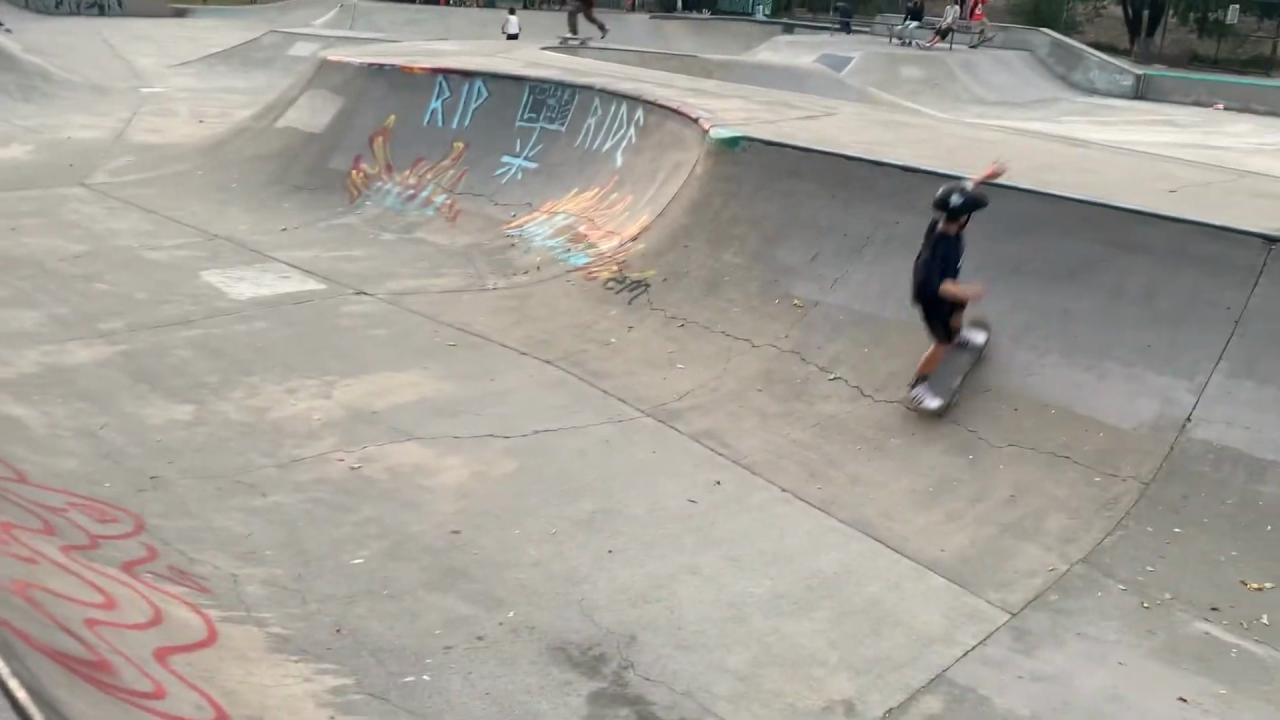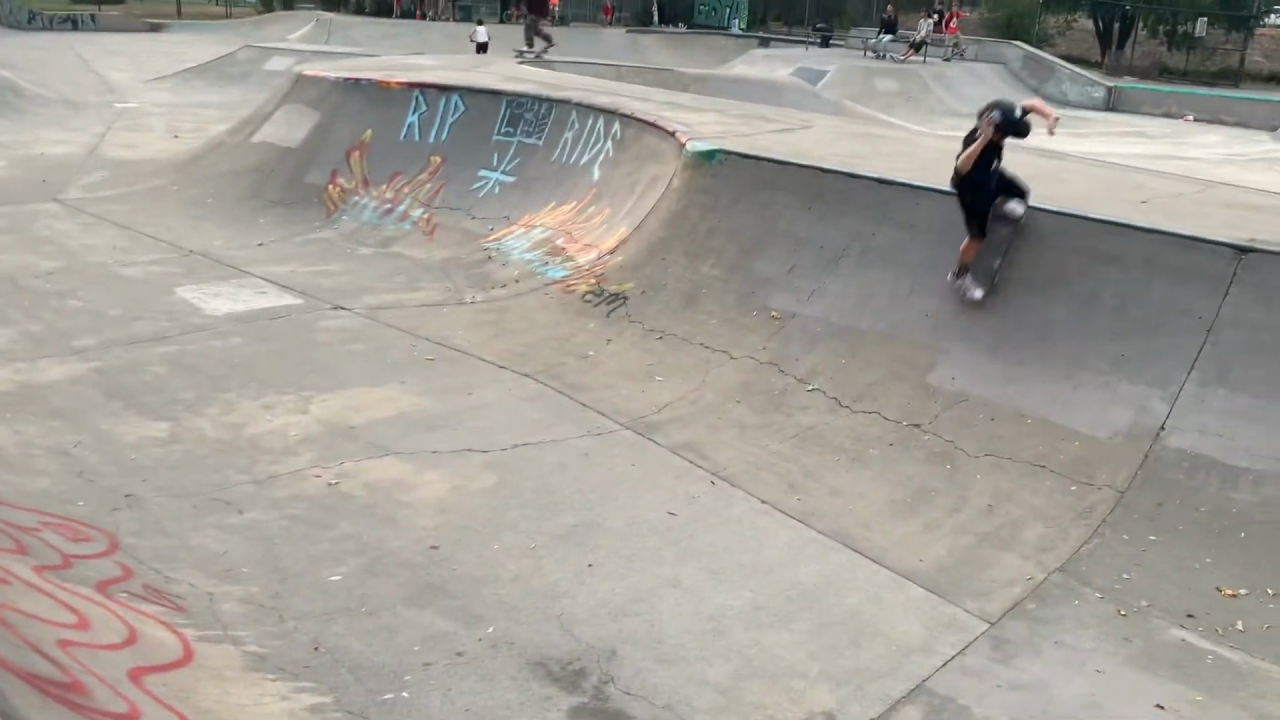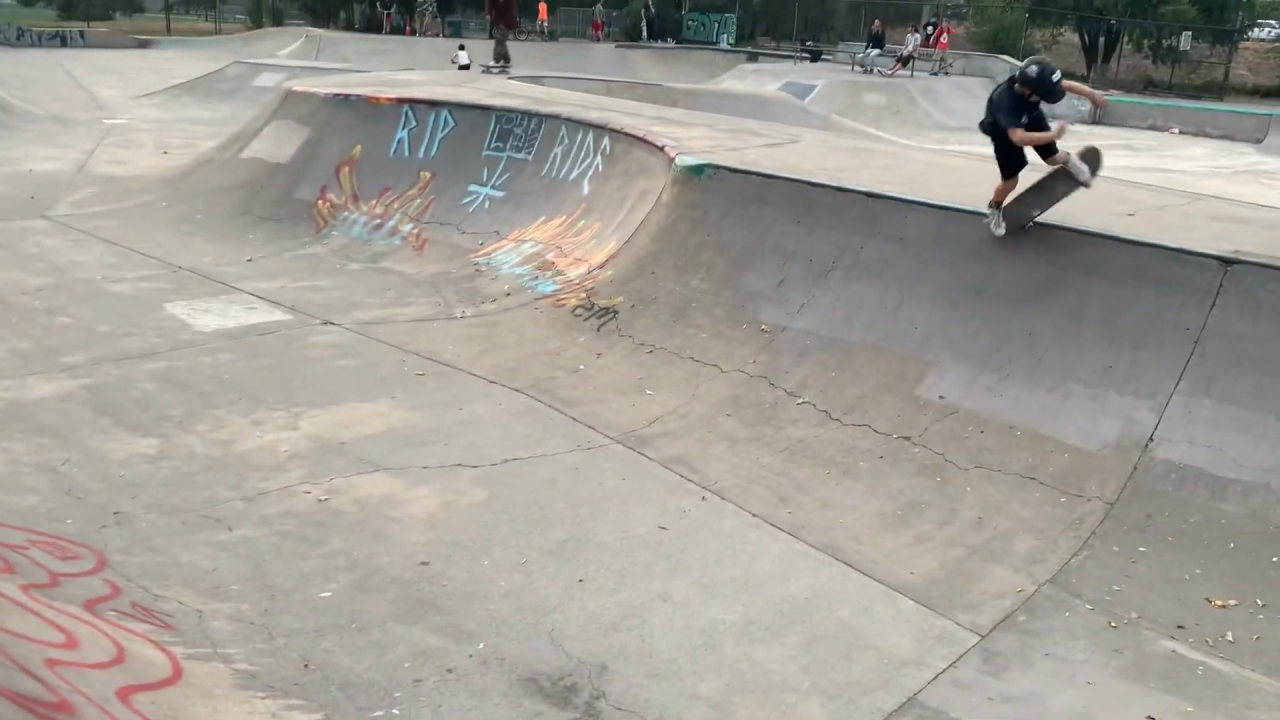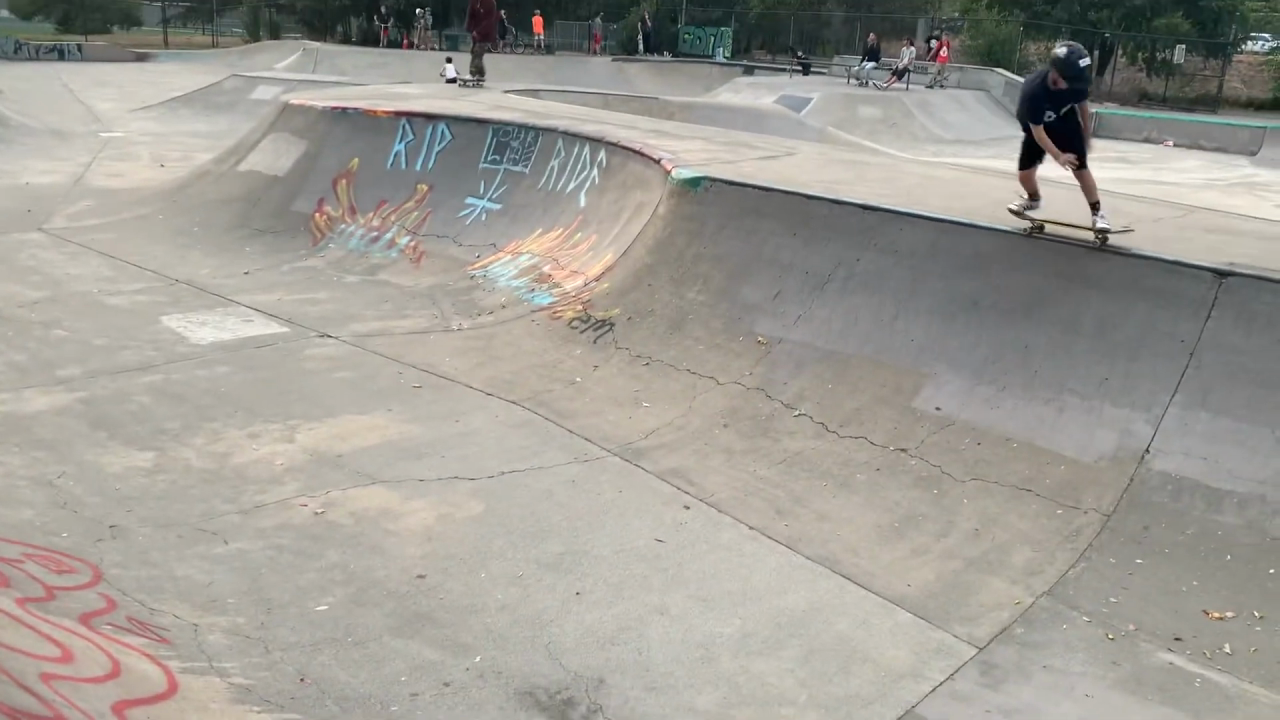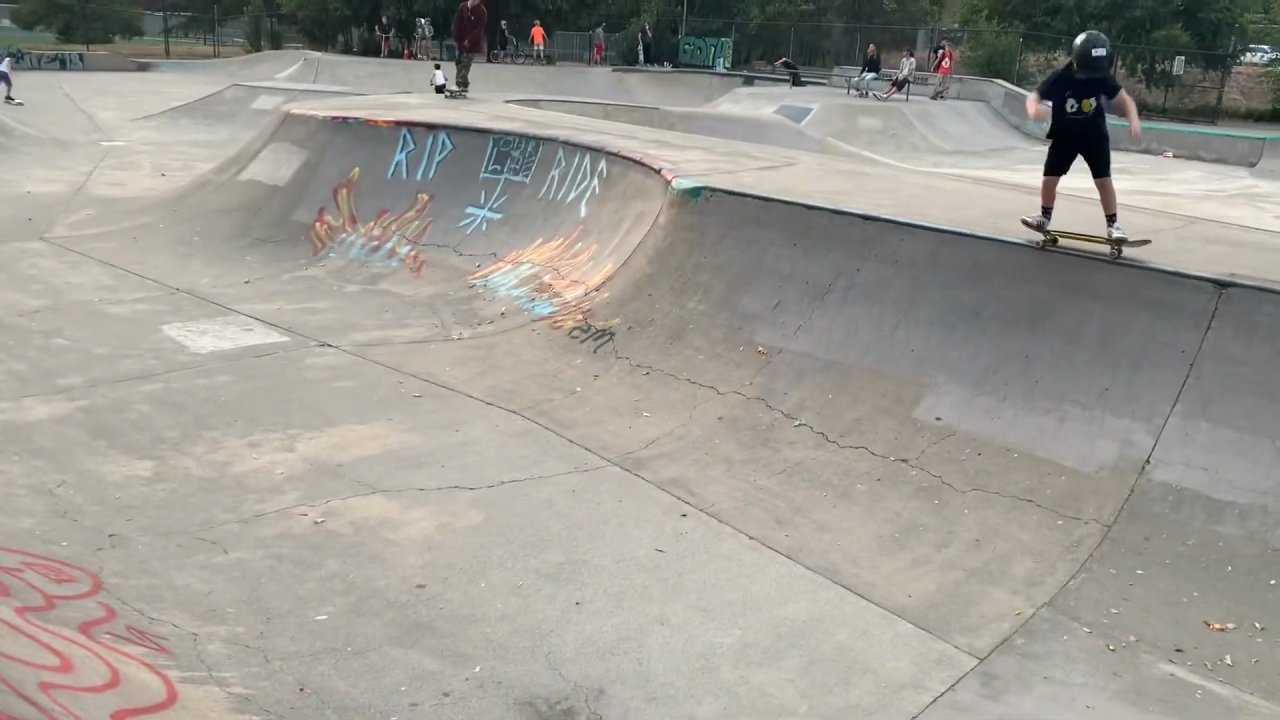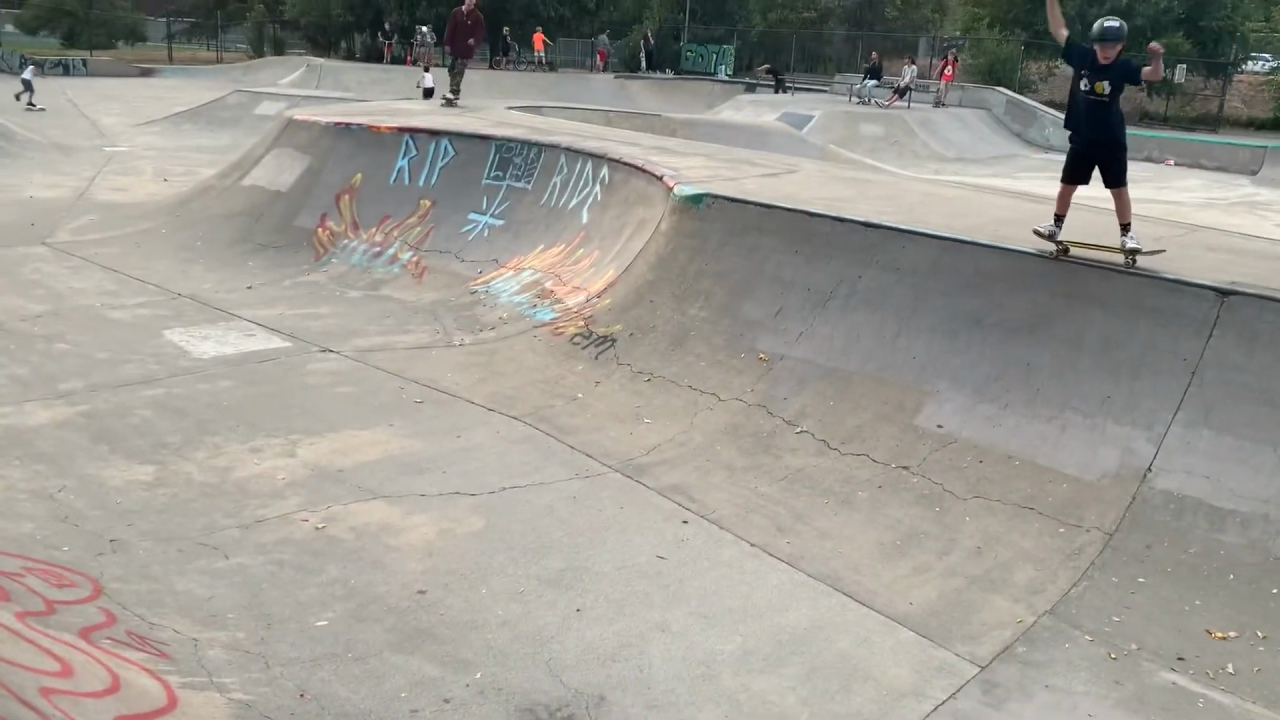
dt=0.2s
person 1, frame 1
left shoulder: (941, 221)
right shoulder: (937, 246)
left elbow: (965, 189)
right elbow: (943, 288)
left wrist: (985, 175)
right wrist: (968, 293)
left hip: (944, 283)
right hip: (932, 295)
left knee: (958, 311)
right knee: (943, 343)
left ankle: (957, 334)
right ankle: (918, 385)
person 1, frame 2
left shoulder: (995, 121)
right shoulder: (974, 143)
left elbow: (1030, 103)
right elbow: (962, 167)
left wrist: (1050, 116)
right wrist: (982, 141)
left hip: (993, 178)
right hip: (974, 191)
left knee: (1021, 195)
right knee: (977, 237)
left ankle: (1003, 202)
right ankle: (960, 274)
person 1, frame 3
left shoulder: (1037, 86)
right shoulder: (1005, 100)
left elbow: (1065, 84)
right elbow: (1017, 137)
left wrist: (1091, 94)
right wrist: (1052, 134)
left hip: (1032, 121)
right hip: (1005, 135)
left knee: (1053, 158)
right knee: (1010, 180)
left ankle: (1068, 159)
right ankle: (995, 208)
person 1, frame 4
left shoulder: (1076, 82)
right shoulder: (1034, 91)
left elbow: (1083, 106)
right elbow: (1037, 130)
left wrist: (1086, 134)
right wrist: (1057, 155)
left hip: (1067, 125)
right hip: (1039, 129)
left knee: (1081, 170)
right knee: (1025, 171)
left ankle: (1097, 213)
right ankle: (1033, 199)
person 1, frame 5
left shoulder: (1102, 76)
right shoulder: (1059, 78)
left elbow: (1123, 99)
right elbow: (1034, 98)
left wrist: (1134, 121)
right wrist: (1034, 111)
left hip: (1094, 134)
right hip: (1064, 134)
left knee: (1103, 180)
right knee: (1049, 178)
left ankle: (1113, 225)
right ankle: (1045, 217)
person 1, frame 6
left shoulder: (1124, 67)
right shoulder: (1081, 56)
left elbow: (1155, 75)
right elbow: (1058, 30)
left wrist: (1157, 58)
left hip: (1112, 140)
right hip: (1081, 139)
left knee: (1118, 189)
right knee: (1067, 186)
left ankle: (1126, 234)
right ankle: (1056, 226)
